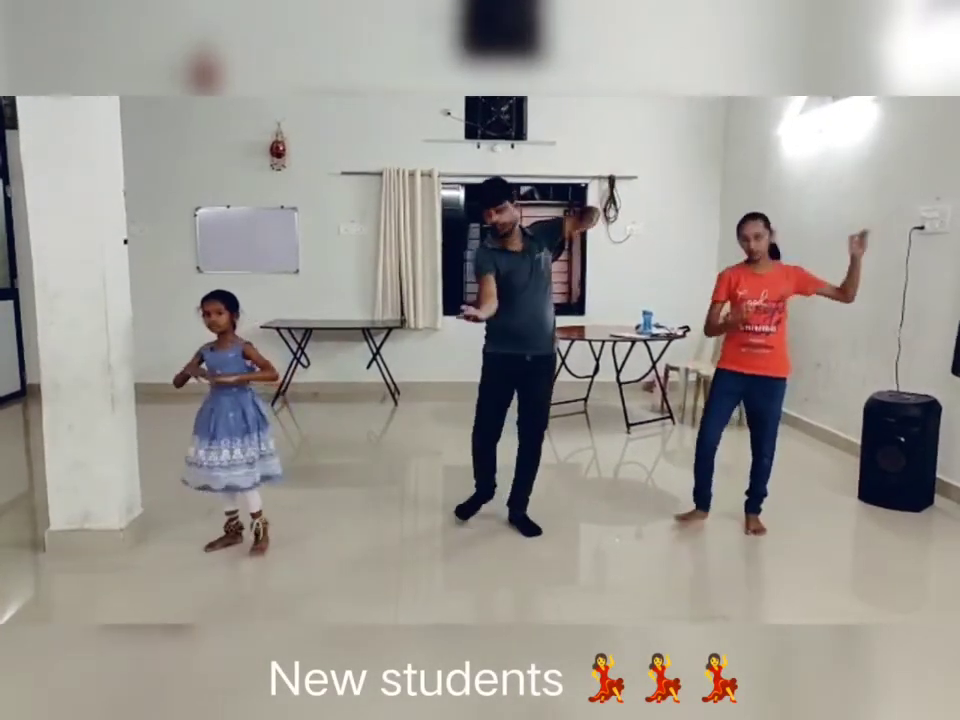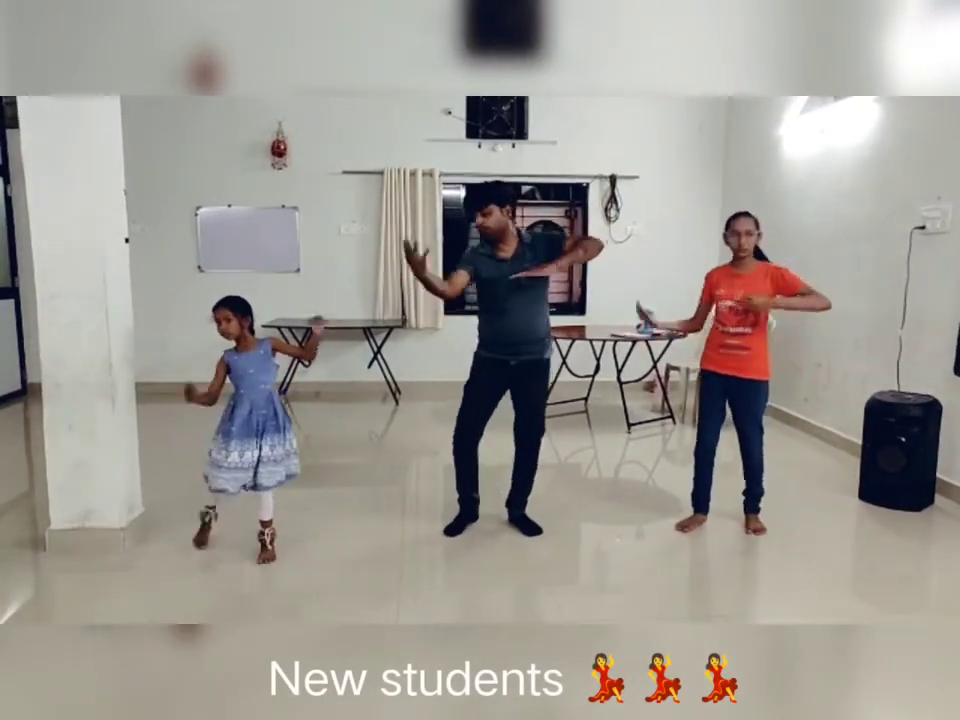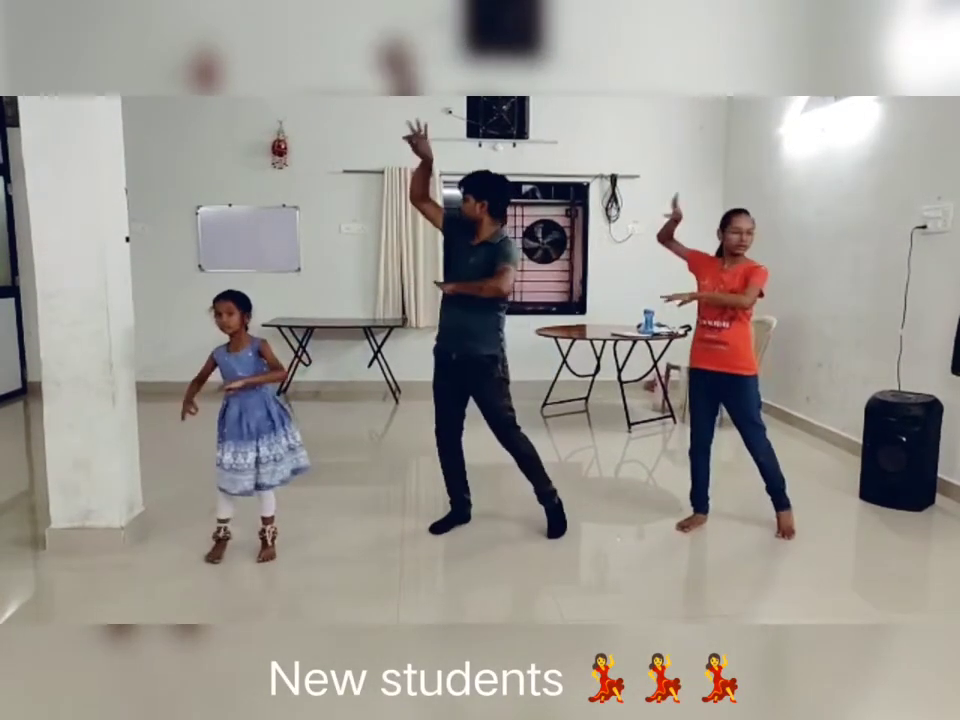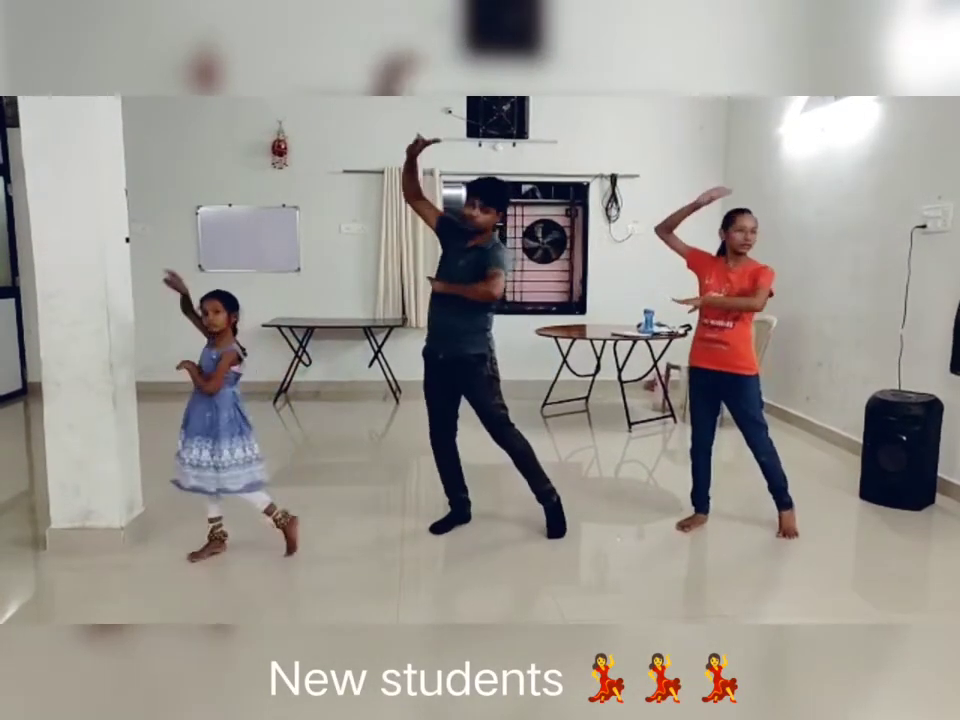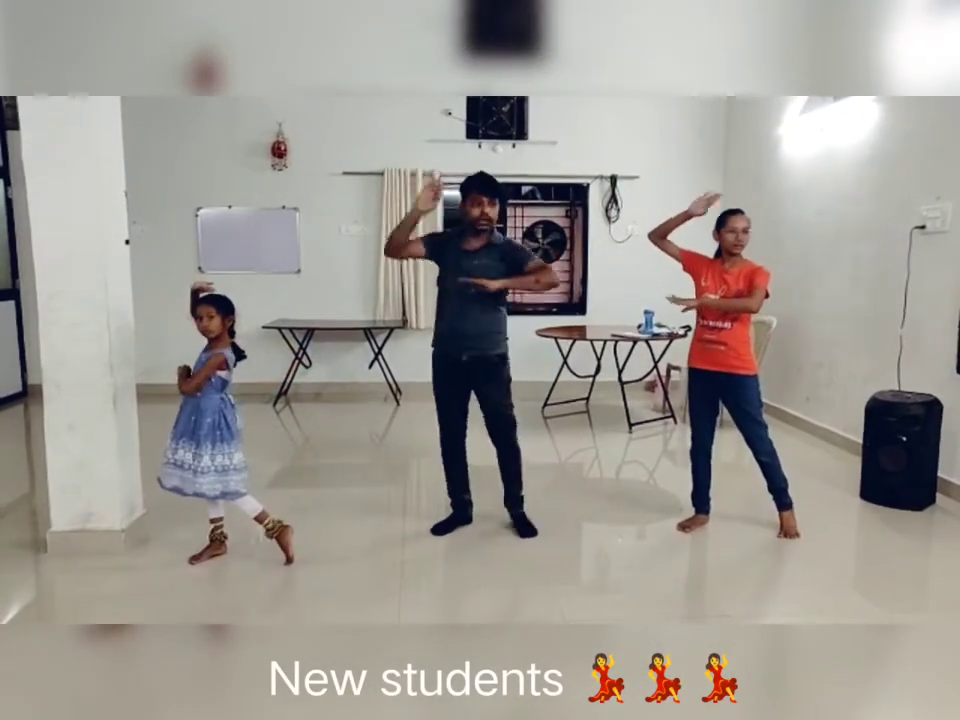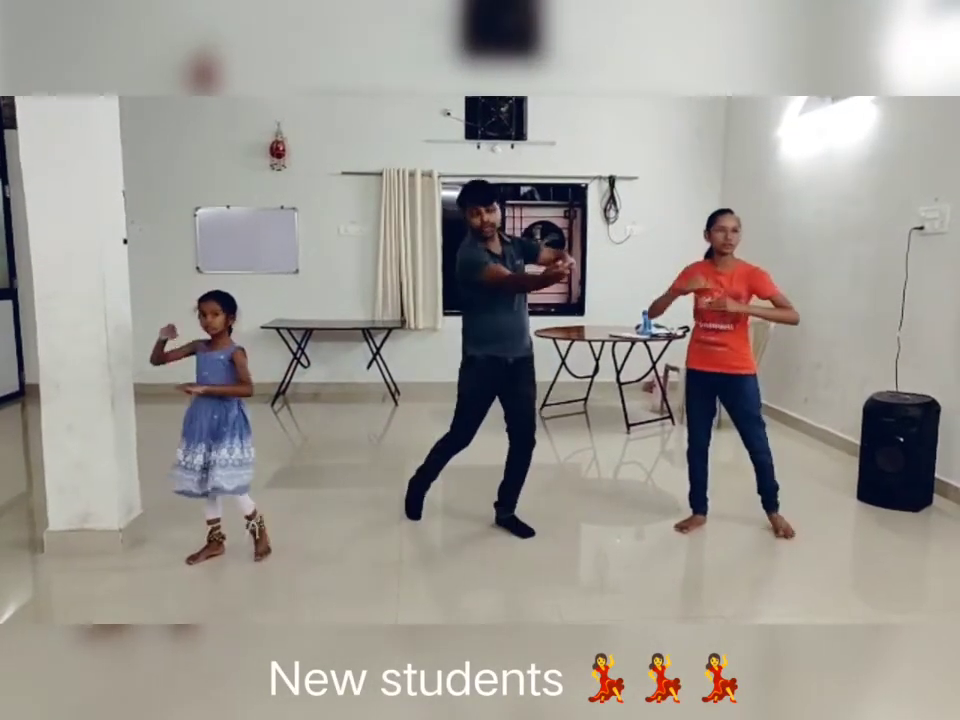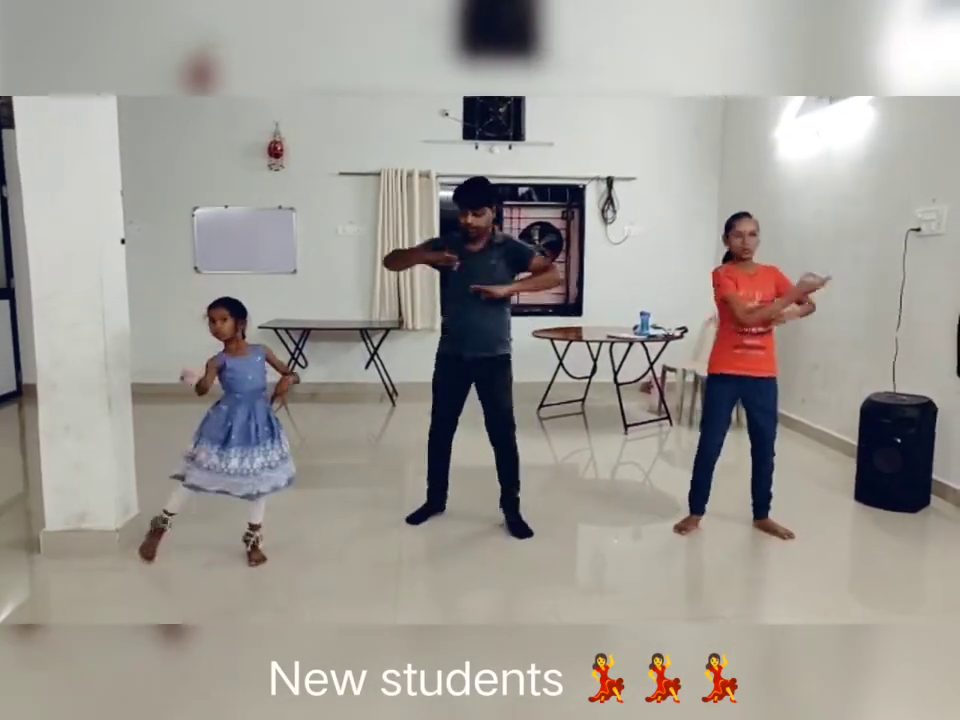
dt=0.3s
person 1, frame 1
left shoulder: (544, 235)
right shoulder: (486, 254)
left elbow: (588, 217)
right elbow: (490, 298)
left wrist: (582, 219)
right wrist: (478, 314)
left hip: (542, 356)
right hip: (501, 356)
left knee: (532, 435)
right knee: (485, 430)
left ankle: (518, 508)
right ankle: (483, 489)
person 1, frame 2
left shoulder: (542, 244)
right shoulder: (476, 257)
left elbow: (593, 245)
right elbow: (448, 289)
left wrist: (554, 267)
right wrist: (421, 273)
left hip: (534, 361)
right hip: (490, 360)
left knee: (529, 439)
right knee: (465, 435)
left ankle: (517, 508)
right ankle: (467, 507)
person 1, frame 3
left shoulder: (503, 247)
right shoulder: (457, 232)
left elbow: (501, 287)
right elbow: (419, 199)
left wrist: (455, 288)
right wrist: (424, 160)
left hip: (483, 358)
right hip: (447, 355)
left knee: (507, 432)
right knee: (446, 435)
left ankle: (550, 500)
right ankle: (460, 507)
person 1, frame 4
left shoulder: (493, 252)
right shoulder: (452, 233)
left elbow: (493, 291)
right elbow: (413, 198)
left wrist: (446, 286)
right wrist: (412, 159)
left hip: (473, 358)
right hip: (437, 356)
left knee: (503, 431)
right knee: (441, 436)
left ankle: (549, 499)
right ankle: (459, 507)
person 1, frame 5
left shoulder: (505, 250)
right shoulder: (444, 244)
left elbow: (551, 277)
right elbow: (392, 249)
left wrist: (504, 282)
right wrist: (418, 210)
left hip: (490, 358)
right hip: (447, 357)
left knee: (504, 433)
right knee: (450, 436)
left ankle: (516, 507)
right ankle: (461, 509)
person 1, frame 6
left shoulder: (517, 246)
right shoulder: (469, 255)
left elbow: (564, 258)
right elbow: (509, 281)
left wrist: (560, 268)
right wrist: (551, 276)
left hip: (520, 358)
right hip: (481, 360)
left knee: (524, 438)
right knee: (461, 434)
left ankle: (506, 510)
right ankle: (419, 484)
person 1, frame 7
left shoulder: (511, 248)
right shoulder: (447, 245)
left elbow: (553, 276)
right elbow: (392, 261)
left wrist: (508, 288)
right wrist: (426, 257)
left hip: (493, 357)
right hip: (451, 355)
left knee: (502, 433)
right knee: (440, 430)
left ankle: (512, 509)
right ankle: (435, 498)
person 2, frame 1
left shoulder: (792, 275)
right shoulder: (729, 276)
left elbow: (846, 295)
right elbow: (710, 326)
left wrist: (855, 258)
right wrist: (733, 321)
left hip: (771, 375)
right hip: (731, 372)
left knee: (763, 447)
right knee: (707, 437)
left ankle: (753, 510)
right ankle: (701, 504)
person 2, frame 2
left shoulder: (774, 274)
right shoulder: (715, 277)
left elbow: (823, 302)
right elbow: (695, 324)
left wrist: (774, 302)
right wrist: (659, 324)
left hip: (752, 375)
right hip: (714, 372)
left knee: (751, 445)
right knee: (705, 443)
left ankle: (752, 510)
right ankle: (700, 510)
person 2, frame 3
left shoulder: (756, 271)
right shoulder: (704, 264)
left elbow: (743, 302)
right elbow: (664, 240)
left wrist: (697, 295)
right wrist: (675, 219)
left hip: (739, 373)
right hip: (702, 368)
left knee: (757, 442)
right knee: (699, 442)
left ankle: (783, 507)
right ankle: (700, 509)
person 2, frame 4
left shoulder: (761, 272)
right shoulder: (705, 264)
left elbow: (756, 303)
right elbow: (663, 231)
left wrist: (706, 300)
right wrist: (699, 204)
left hip: (740, 372)
right hip: (702, 368)
left knee: (760, 442)
right knee: (700, 442)
left ankle: (785, 507)
right ankle: (700, 509)
person 2, frame 5
left shoulder: (755, 272)
right shoulder: (701, 265)
left elbow: (754, 305)
right elbow: (656, 238)
left wrist: (702, 301)
right wrist: (689, 214)
left hip: (739, 372)
right hip: (701, 369)
left knee: (759, 442)
right knee: (700, 442)
left ankle: (785, 507)
right ankle: (701, 509)
person 2, frame 6
left shoulder: (752, 274)
right shoulder: (693, 272)
left elbow: (792, 315)
right elbow: (653, 312)
left wrist: (743, 308)
right wrist: (679, 290)
left hip: (738, 372)
right hip: (699, 370)
left knee: (757, 442)
right knee: (697, 443)
left ankle: (773, 509)
right ankle: (698, 510)
person 2, frame 7
left shoulder: (772, 275)
right shoulder: (722, 276)
left elbow: (808, 306)
right elbow: (744, 316)
left wrist: (798, 301)
right wrist: (796, 295)
left hip: (763, 375)
right hip: (724, 373)
left knee: (764, 448)
right knee: (710, 445)
left ankle: (762, 514)
right ankle: (695, 511)
person 3, frame 1
left shoulder: (243, 348)
right shoulder: (205, 352)
left elbow: (273, 374)
right elbow: (177, 383)
left wrist: (236, 378)
right wrist: (191, 372)
left hip: (243, 417)
right hip: (216, 418)
left knee: (244, 480)
right knee: (222, 478)
left ankle: (260, 525)
right ankle: (234, 529)
person 3, frame 2
left shoulder: (269, 345)
right shoulder: (227, 358)
left elbow: (306, 355)
right elbow: (211, 398)
left wrist: (315, 335)
right wrist: (193, 395)
left hip: (268, 418)
right hip: (238, 421)
left knee: (264, 481)
right knee: (224, 476)
left ankle: (267, 539)
right ankle: (207, 517)
person 3, frame 3
left shoulder: (259, 346)
right shoulder: (218, 354)
left elbow: (280, 373)
right elbow: (199, 379)
left wrist: (244, 381)
right wrist: (188, 399)
left hip: (263, 417)
right hip: (234, 420)
left knee: (267, 481)
right knee: (229, 481)
left ankle: (267, 538)
right ankle: (221, 537)
person 3, frame 4
left shoulder: (229, 351)
right shoulder: (212, 338)
left elbow: (210, 387)
right elbow: (188, 312)
left wrist: (190, 367)
right wrist: (183, 292)
left hip: (223, 420)
right hip: (203, 419)
left knee: (236, 482)
right knee: (210, 481)
left ankle: (285, 521)
right ankle: (216, 538)
person 3, frame 5
left shoulder: (220, 356)
right shoulder: (213, 344)
left elbow: (188, 388)
right elbow: (193, 312)
left wrist: (182, 372)
right wrist: (197, 294)
left hip: (213, 422)
right hip: (200, 422)
left knee: (224, 486)
right knee: (210, 485)
left ankle: (278, 529)
right ankle: (217, 540)
person 3, frame 6
left shoulder: (236, 352)
right shoulder: (199, 347)
left elbow: (247, 388)
right elbow: (156, 360)
left wrist: (208, 388)
right wrist: (162, 340)
left hip: (227, 423)
right hip: (202, 423)
left knee: (228, 484)
right knee: (205, 483)
left ankle: (258, 528)
right ankle: (215, 541)
person 3, frame 7
left shoulder: (261, 352)
right shoulder: (218, 361)
left elbow: (291, 374)
right elbow: (202, 390)
left wrist: (285, 382)
right wrist: (199, 381)
left hip: (259, 423)
right hip: (226, 425)
left knee: (259, 485)
right knee: (193, 477)
left ankle: (252, 541)
right ankle: (160, 524)
